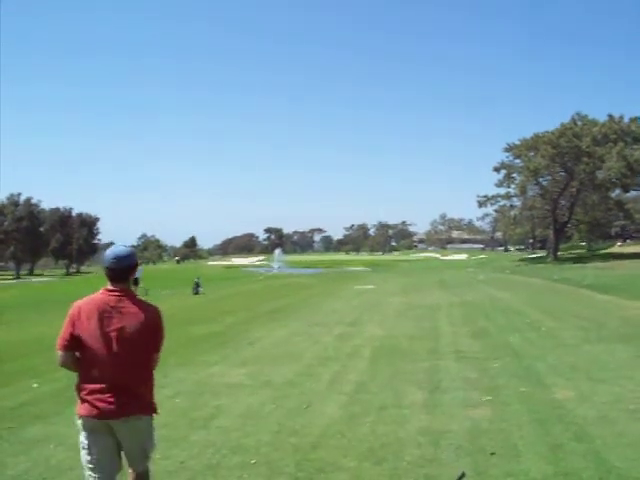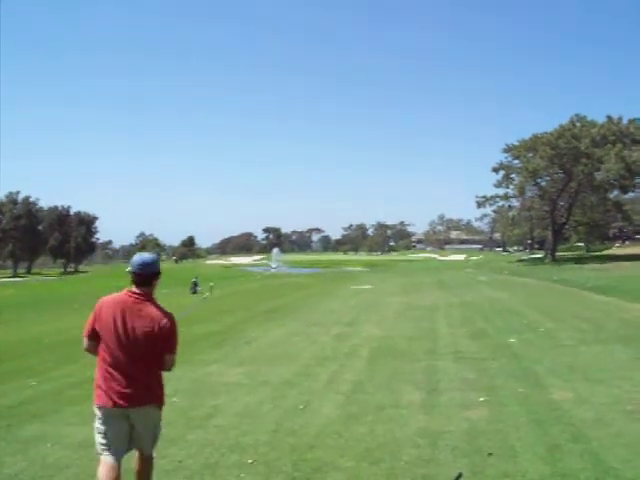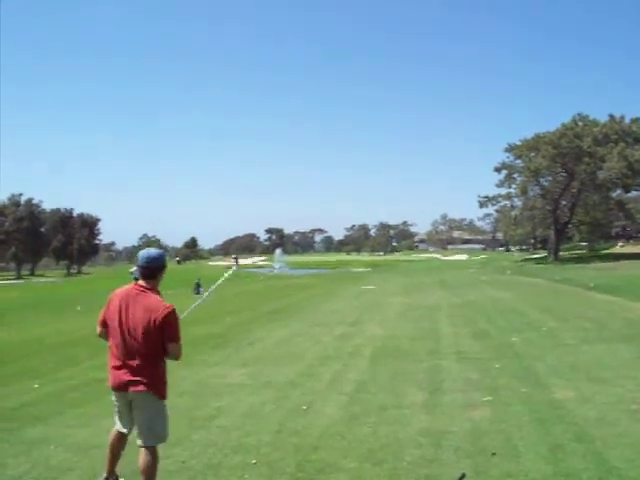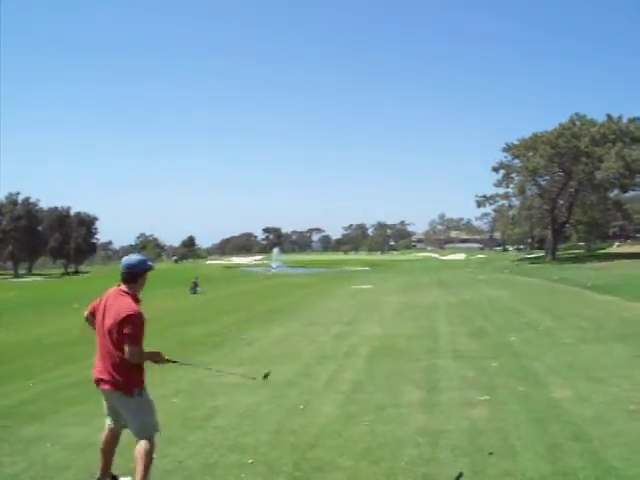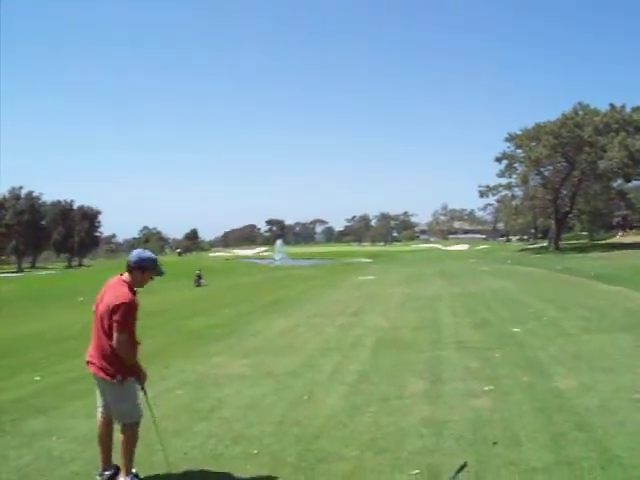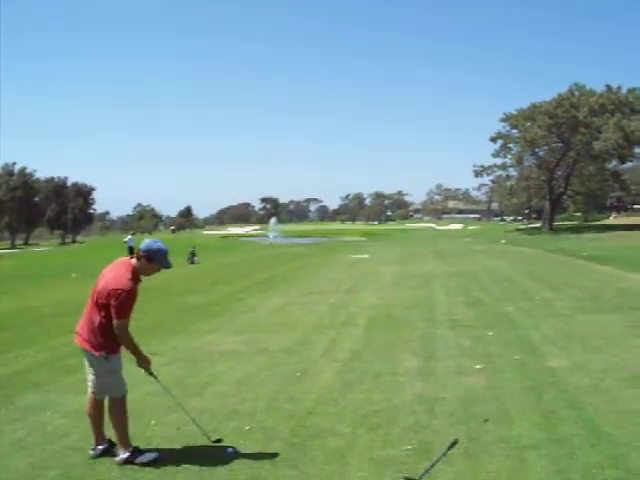
dt=0.4s
person 1, frame 1
left shoulder: (80, 309)
right shoulder: (150, 314)
left elbow: (64, 360)
right elbow: (152, 363)
left hip: (92, 409)
right hip: (134, 408)
person 1, frame 2
left shoulder: (104, 305)
right shoulder: (164, 319)
left elbow: (89, 346)
right elbow: (168, 364)
left hip: (109, 396)
right hip: (146, 398)
left knee: (109, 456)
right knee: (145, 453)
person 1, frame 3
left shoulder: (116, 296)
right shoulder: (164, 310)
left elbow: (101, 332)
right elbow: (175, 354)
left hip: (119, 379)
right hip: (147, 385)
left knee: (121, 428)
right knee: (148, 444)
person 1, frame 4
left shoulder: (108, 295)
right shoulder: (132, 312)
left elbow: (88, 317)
right elbow: (132, 356)
right wrist: (154, 356)
left hip: (105, 377)
right hip: (125, 382)
left knee: (114, 426)
right knee: (146, 436)
person 1, frame 5
left shoulder: (113, 283)
right shoulder: (126, 300)
right elbow: (120, 344)
right wrist: (138, 369)
left hip: (99, 362)
right hip: (115, 368)
left knee: (106, 416)
right knee: (130, 422)
person 1, frame 6
left shoulder: (122, 263)
right shoulder: (125, 286)
right elbow: (120, 329)
right wrist: (139, 356)
left hip: (91, 336)
right hip: (101, 343)
left knee: (96, 392)
right knee: (117, 396)
left ankle: (99, 443)
right ankle: (125, 450)
